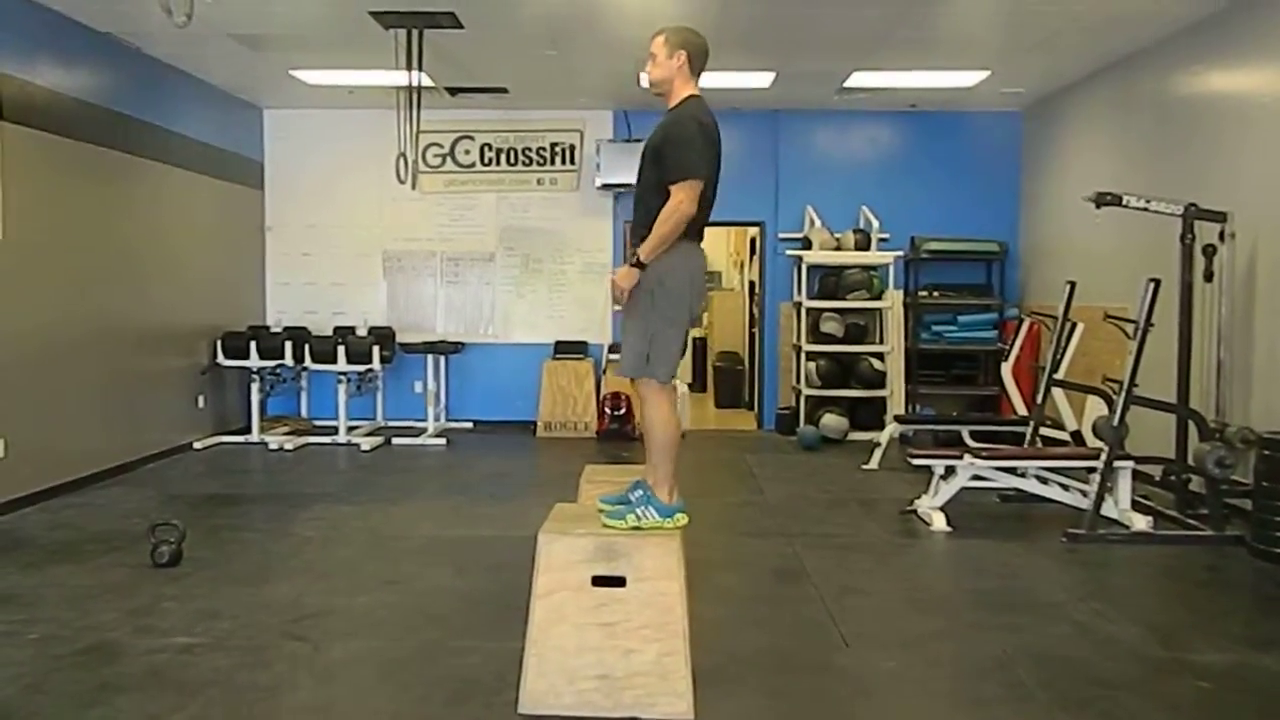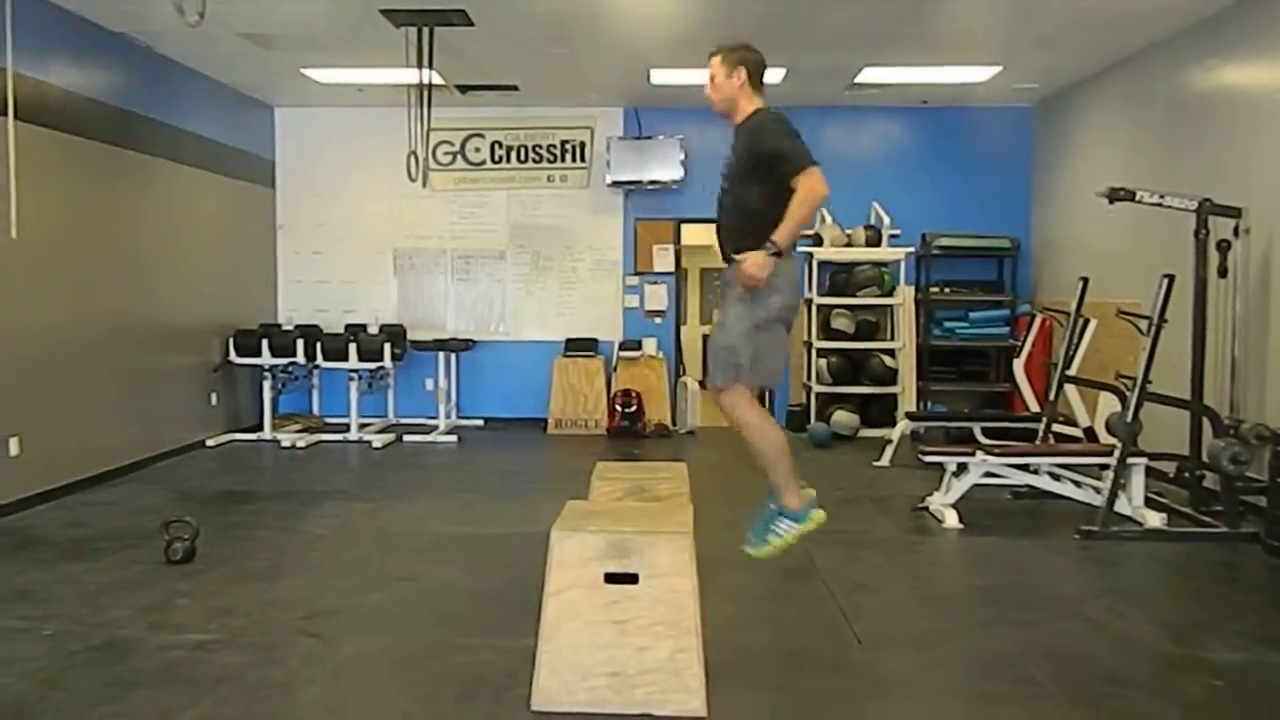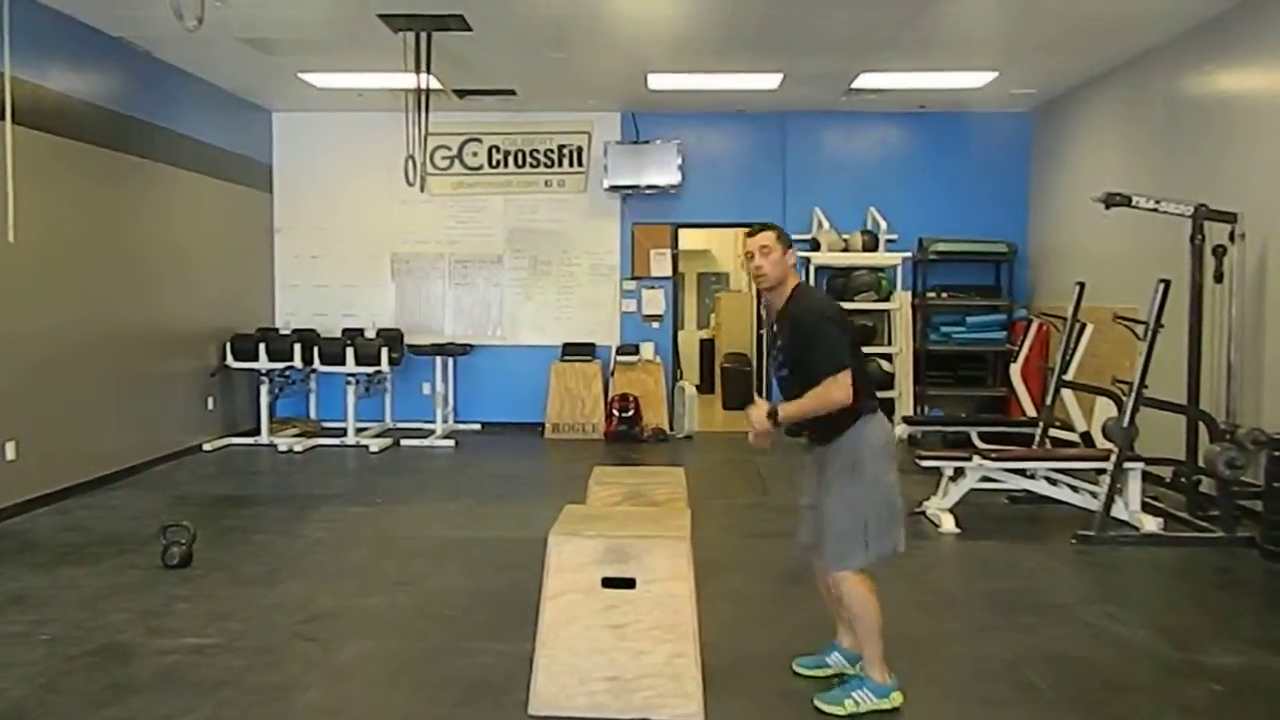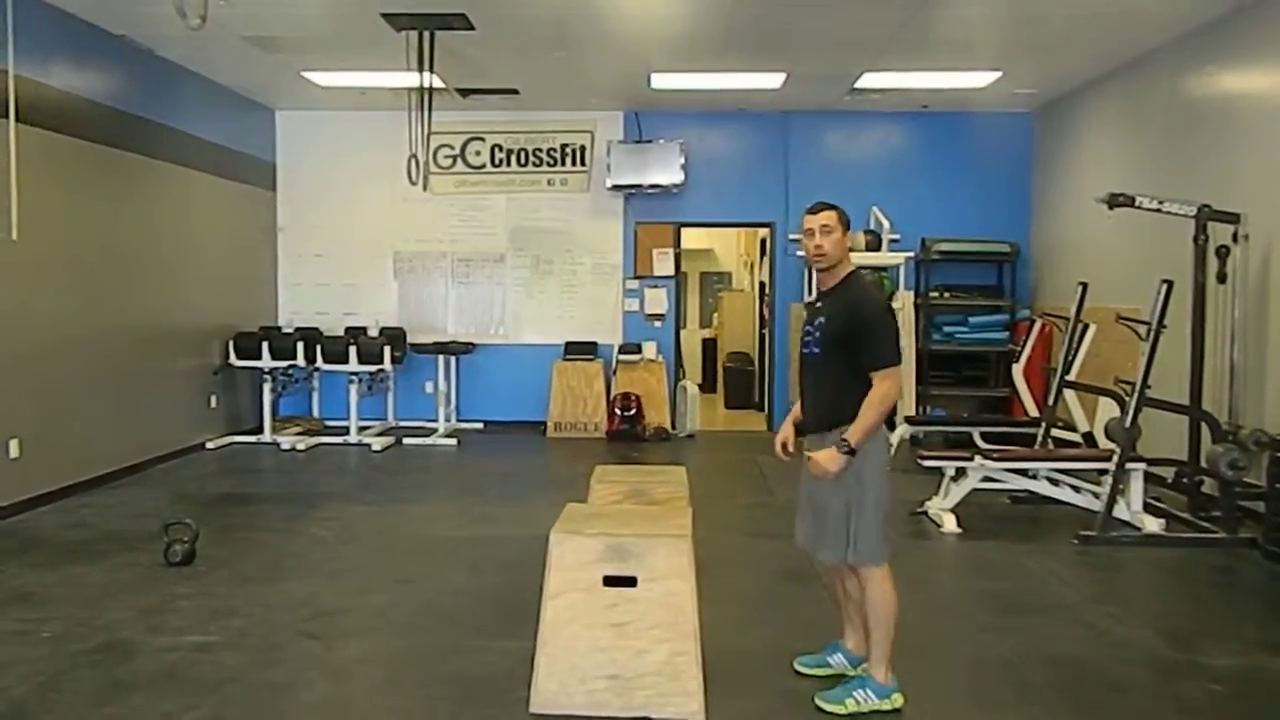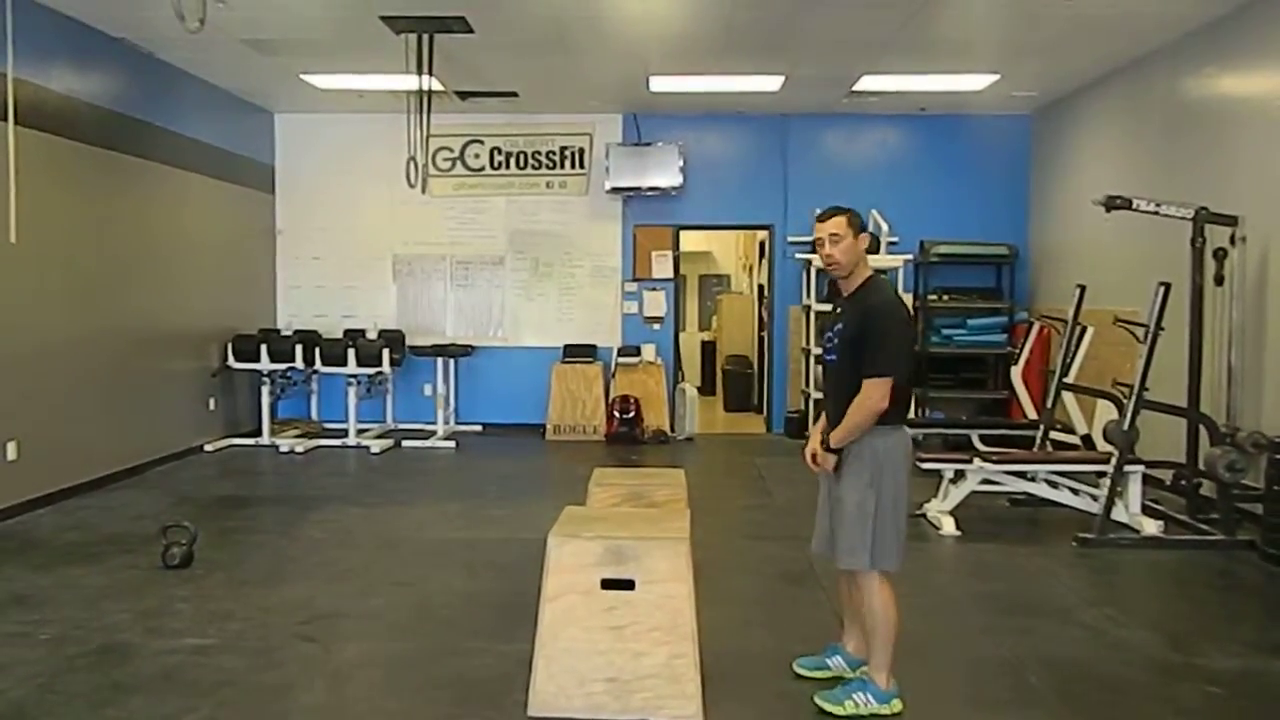
dt=0.5s
person 1, frame 1
left shoulder: (687, 122)
right shoulder: (683, 120)
left elbow: (683, 204)
left wrist: (636, 262)
left hip: (665, 264)
right hip: (662, 263)
left knee: (652, 383)
right knee: (649, 381)
left ankle: (665, 501)
right ankle: (654, 486)
person 1, frame 2
left shoulder: (767, 129)
right shoulder: (748, 134)
left elbow: (813, 187)
left wrist: (773, 249)
left hip: (761, 277)
right hip: (748, 275)
left knee: (734, 395)
right knee: (735, 392)
left ankle: (796, 504)
right ankle: (785, 496)
person 1, frame 3
left shoulder: (811, 314)
right shoulder: (784, 316)
left elbow: (839, 391)
left wrist: (775, 416)
right wrist: (773, 419)
left hip: (858, 442)
right hip: (832, 442)
left knee: (843, 564)
right knee: (822, 553)
left ankle: (879, 680)
right ankle: (848, 648)
person 1, frame 4
left shoulder: (866, 301)
right shoulder: (821, 300)
left elbow: (888, 385)
left wrist: (846, 447)
right wrist: (792, 420)
left hip: (851, 446)
right hip: (820, 440)
left knee: (867, 561)
right knee: (830, 554)
right ankle: (852, 647)
person 1, frame 5
left shoulder: (882, 307)
right shoulder: (843, 302)
left elbow: (876, 397)
left wrist: (834, 444)
right wrist: (820, 431)
left hip: (874, 447)
right hip: (846, 446)
left knee: (868, 567)
right knee: (846, 559)
right ankle: (853, 650)
